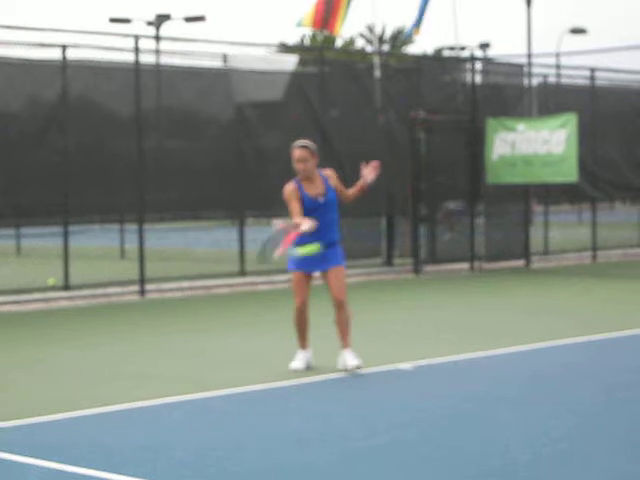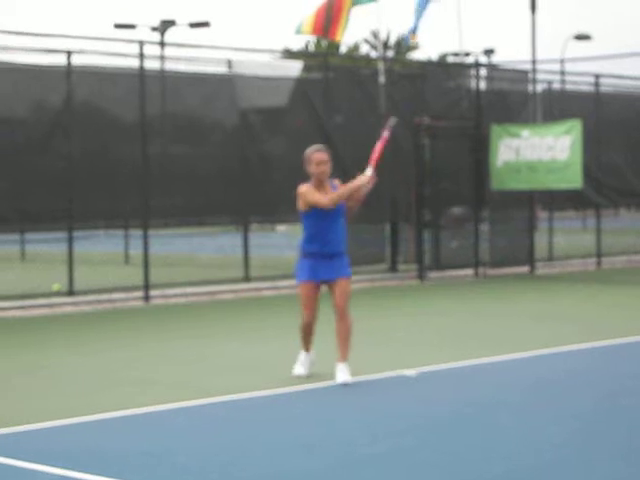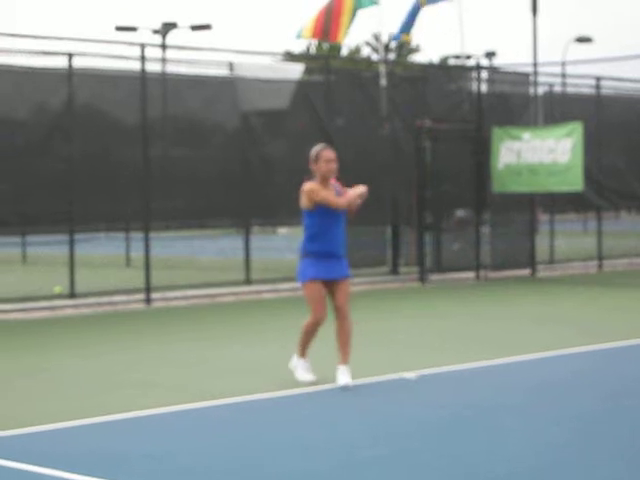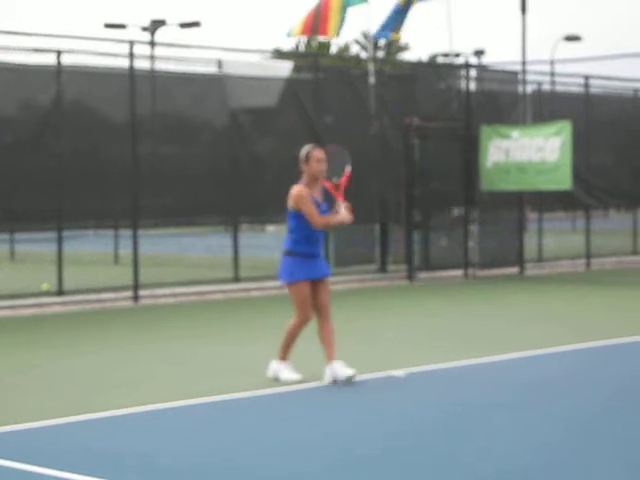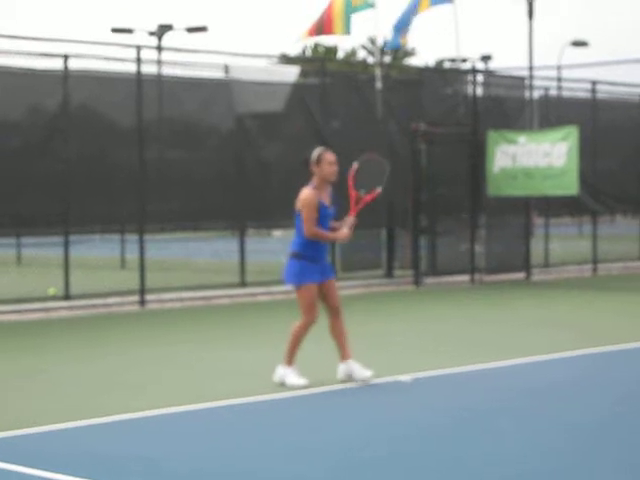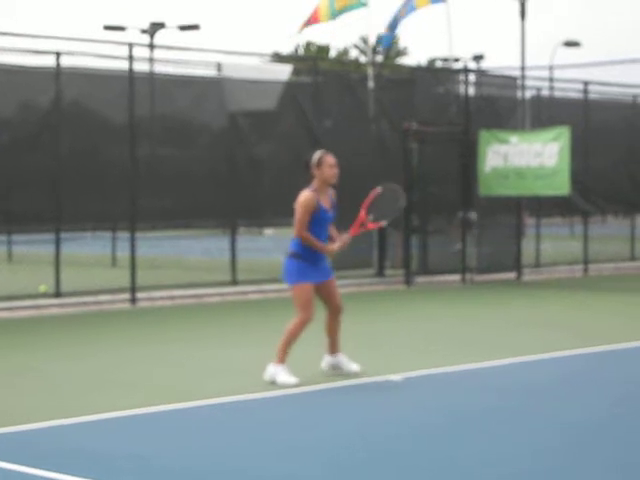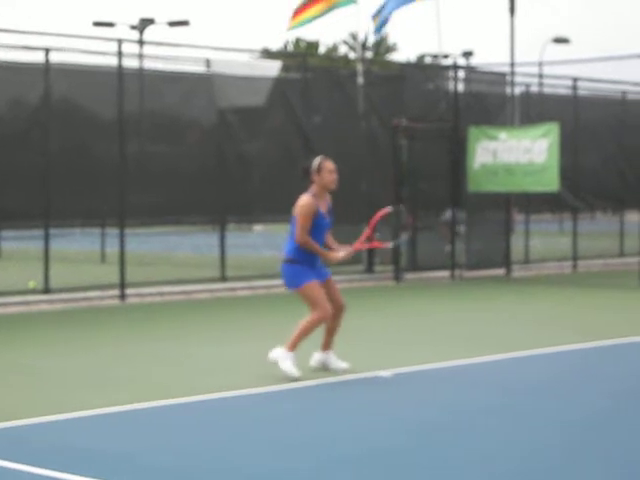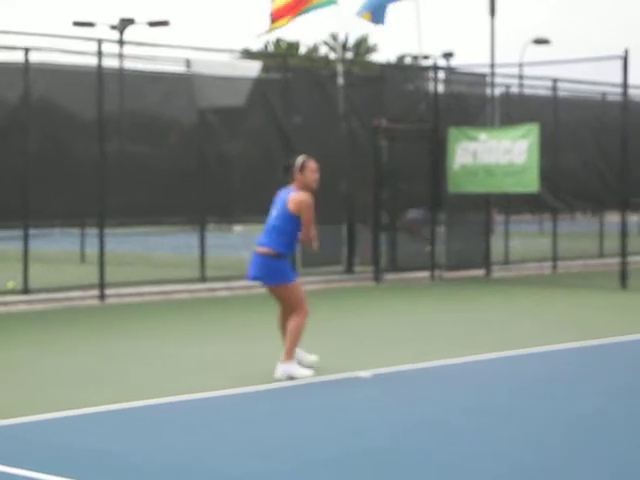
dt=0.2s
person 1, frame 1
left shoulder: (329, 175)
right shoulder: (291, 189)
left elbow: (346, 197)
right elbow: (297, 218)
left wrist: (365, 182)
right wrist: (304, 222)
left hip: (331, 249)
right hip: (304, 252)
left knee: (339, 299)
right knee: (300, 305)
left ankle: (346, 353)
right ankle: (304, 352)
person 1, frame 2
left shoulder: (336, 185)
right shoulder: (304, 191)
left elbow: (347, 213)
right elbow: (327, 202)
left wrist: (362, 192)
right wrist: (355, 184)
left hip: (338, 260)
right hip: (311, 261)
left knee: (342, 310)
right knee: (308, 318)
left ankle: (342, 367)
right ankle: (306, 353)
person 1, frame 3
left shoulder: (336, 186)
right shoulder: (310, 188)
right elbow: (339, 203)
left wrist: (356, 199)
right wrist: (357, 192)
left hip: (338, 260)
right hip: (313, 261)
left knee: (342, 312)
right knee: (318, 316)
left ankle: (343, 368)
right ankle: (300, 358)
person 1, frame 4
left shoulder: (319, 188)
right shoulder: (299, 191)
right elbow: (318, 223)
left wrist: (338, 214)
right wrist: (342, 219)
left hip: (316, 260)
right hip: (296, 261)
left knee: (324, 312)
right knee: (304, 316)
left ankle: (333, 366)
right ankle: (279, 363)
person 1, frame 5
left shoulder: (327, 190)
right shoulder: (308, 195)
right elbow: (309, 231)
left wrist: (342, 226)
right wrist: (338, 237)
left hip: (321, 262)
right hip: (303, 263)
left knee: (335, 310)
right knee: (309, 317)
left ankle: (346, 364)
right ankle: (285, 368)
person 1, frame 6
left shoulder: (331, 194)
right shoulder: (307, 197)
right elbow: (299, 233)
left wrist: (338, 238)
right wrist: (326, 248)
left hip: (319, 262)
right hip: (301, 263)
left knee: (336, 308)
right knee: (305, 316)
left ankle: (333, 357)
right ankle: (276, 367)
person 1, frame 7
left shoulder: (327, 200)
right shoulder: (307, 202)
right elbow: (301, 238)
left wrist: (338, 249)
right wrist: (327, 255)
left hip: (313, 265)
right hip: (297, 265)
left knee: (339, 306)
right knee: (322, 312)
left ankle: (324, 355)
right ankle: (285, 352)
person 1, frame 8
left shoulder: (284, 192)
right shoulder: (304, 198)
right elbow: (308, 234)
left wrist: (299, 237)
right wrist: (311, 241)
left hip: (263, 258)
right hip: (273, 261)
left knee: (288, 306)
right knee: (300, 311)
left ankle: (291, 352)
right ankle: (286, 364)
